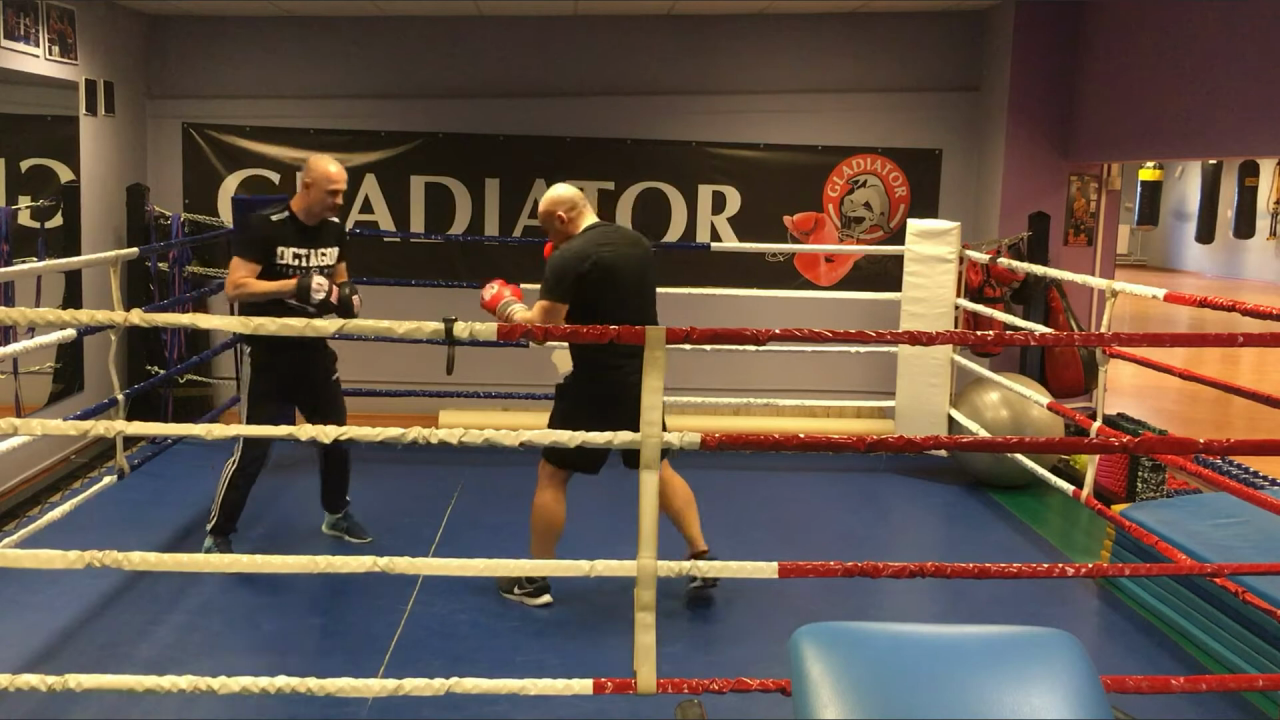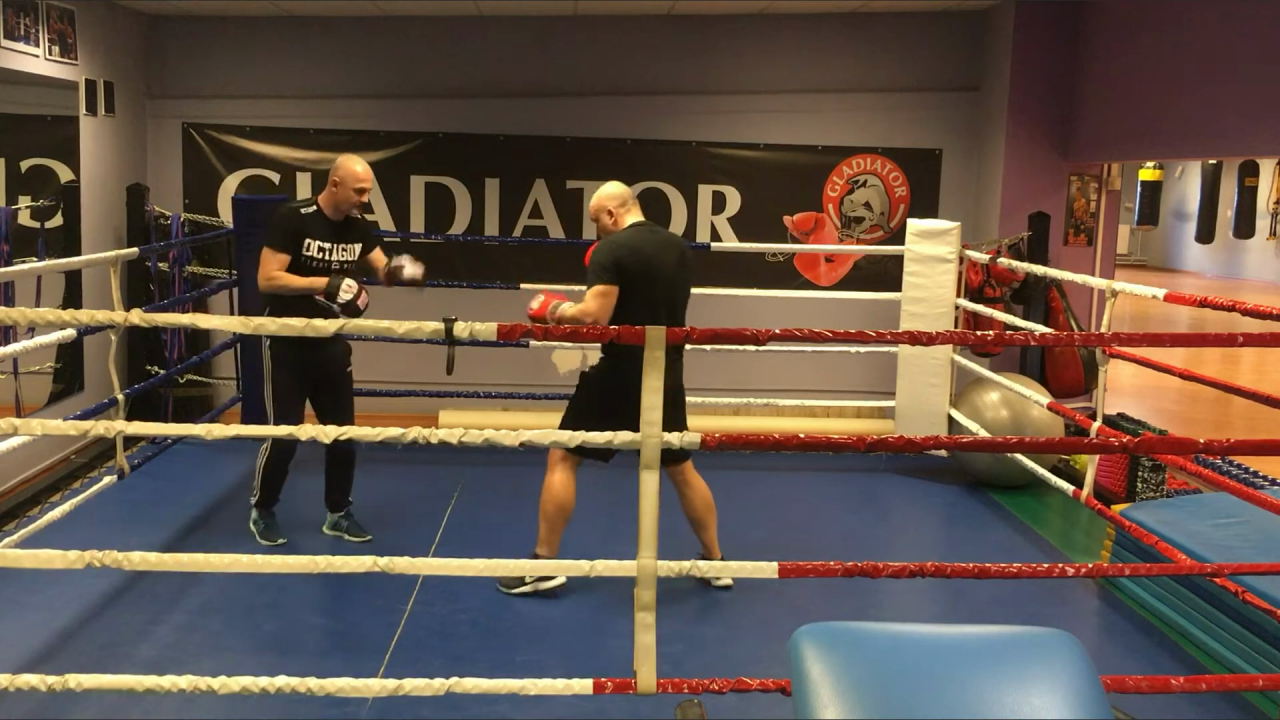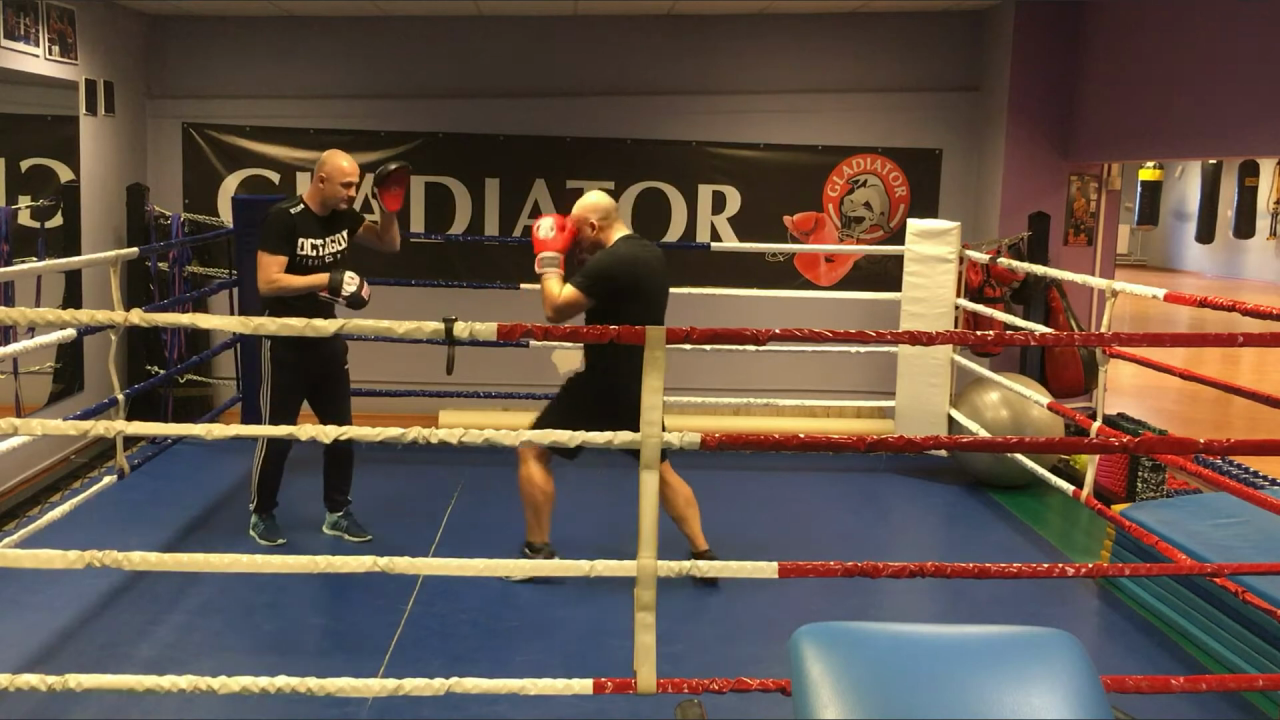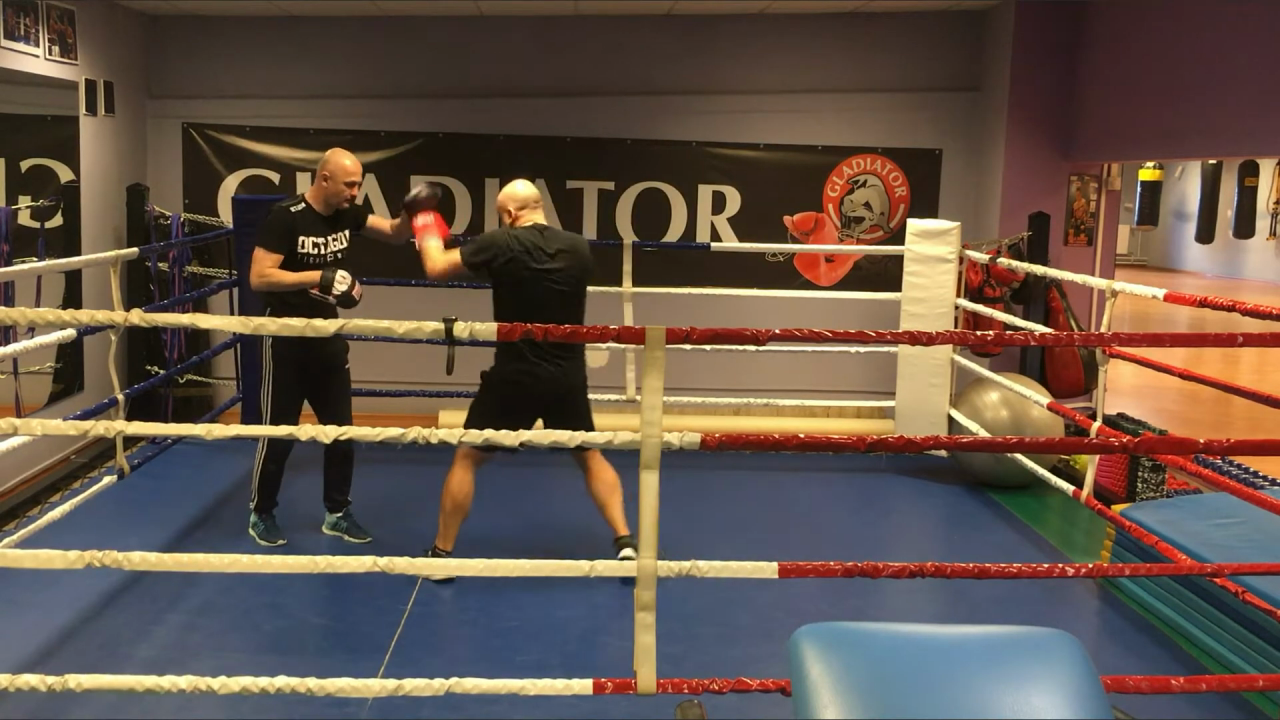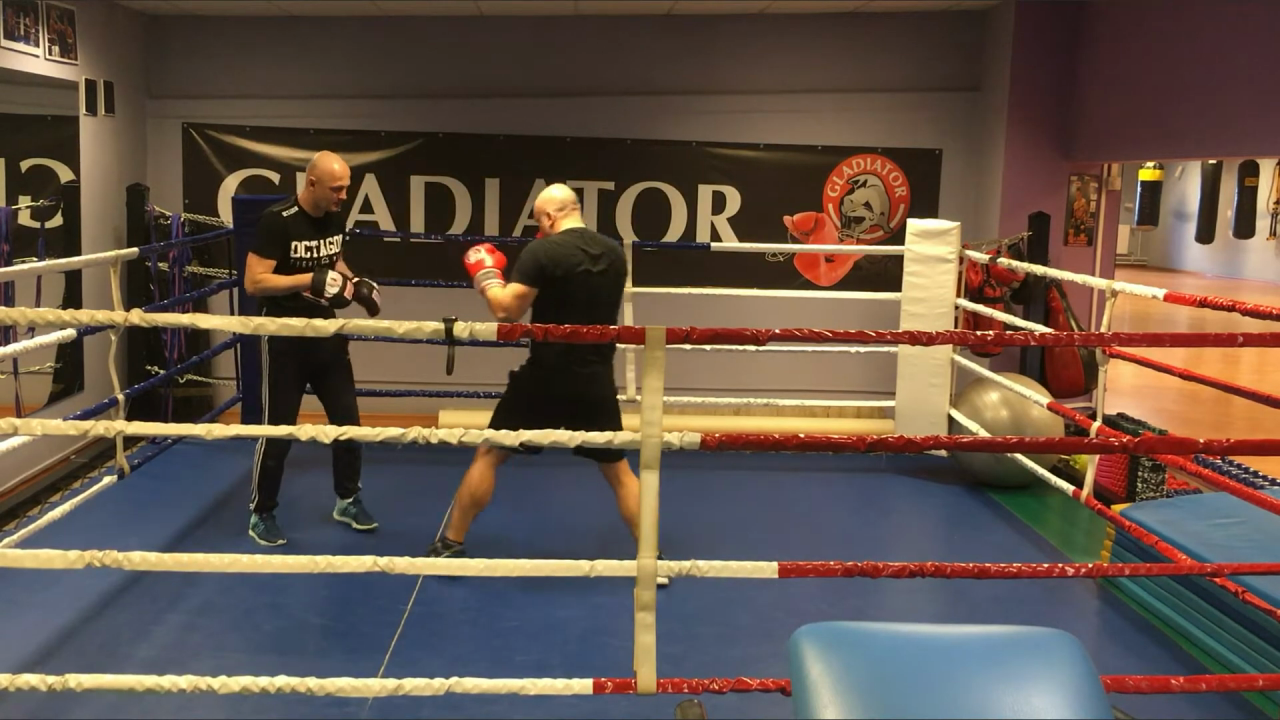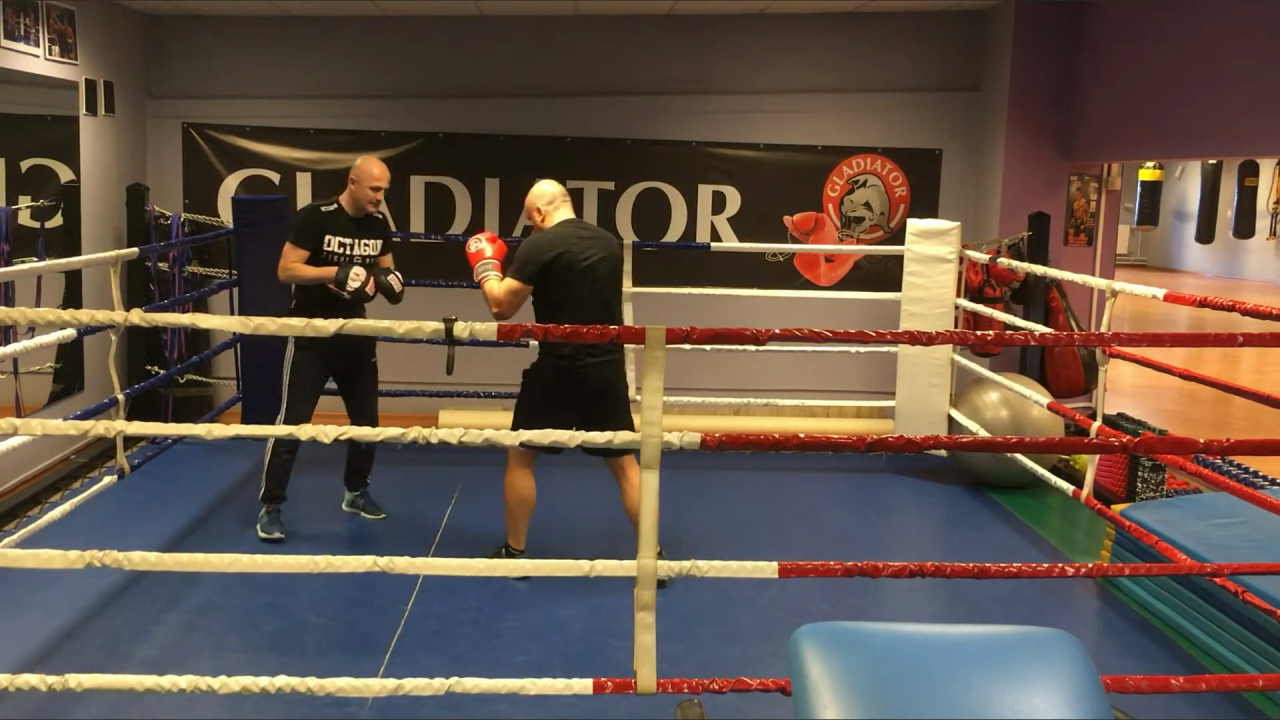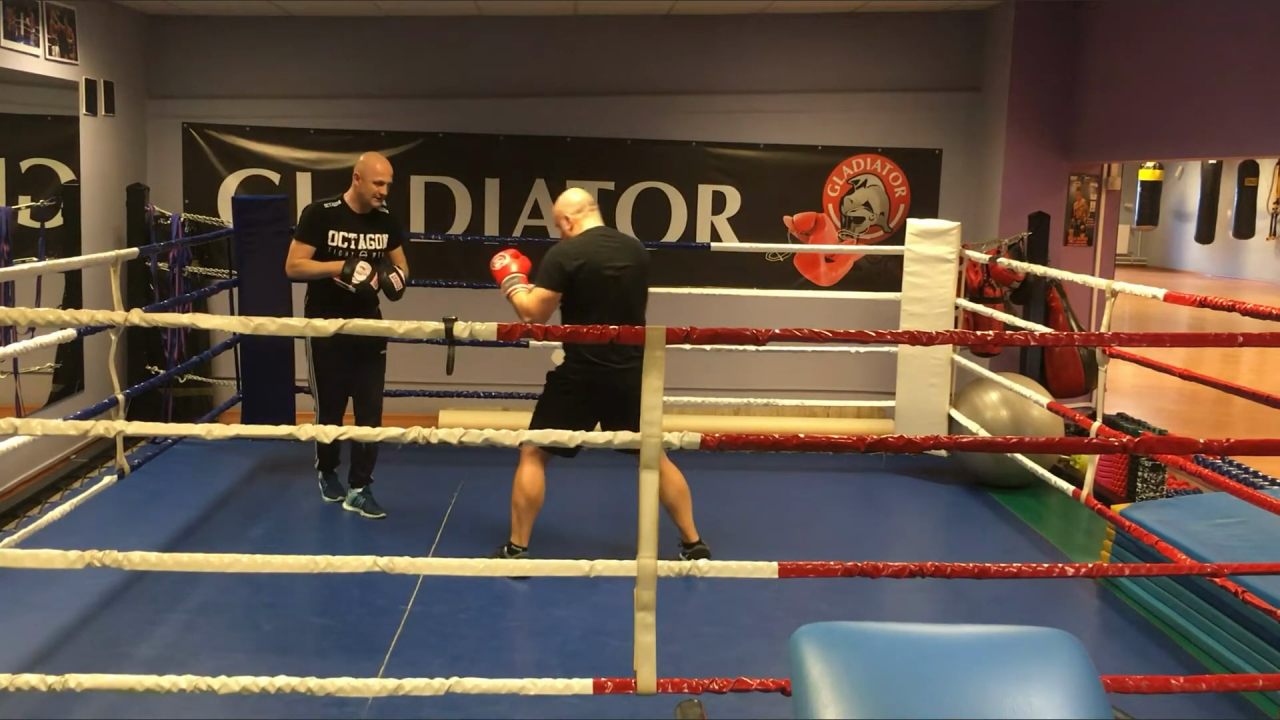
dt=0.4s
person 1, frame 1
left shoulder: (570, 258)
right shoulder: (638, 243)
left elbow: (543, 327)
left wrist: (508, 306)
left hip: (596, 385)
right hip: (643, 379)
left knee: (552, 476)
right knee: (659, 469)
left ankle: (534, 580)
right ankle: (700, 557)
person 1, frame 2
left shoulder: (614, 249)
right shoulder: (678, 247)
left elbow: (595, 317)
left wrist: (553, 309)
left hip: (620, 377)
right hip: (667, 377)
left knee: (563, 459)
right knee: (681, 469)
left ankle: (543, 565)
right ankle: (714, 562)
person 1, frame 3
left shoulder: (612, 261)
right shoulder: (650, 254)
left elbow: (555, 310)
left wrist: (548, 257)
right wrist: (573, 251)
left hip: (605, 382)
right hip: (644, 382)
left knee: (532, 452)
right knee: (659, 469)
left ankle: (538, 550)
right ankle: (703, 555)
person 1, frame 4
left shoulder: (501, 245)
right shoulder: (579, 247)
left elbow: (436, 268)
left wrist: (427, 232)
left hip: (514, 377)
right hip: (567, 377)
left knee: (466, 460)
right knee: (590, 458)
left ankle: (442, 555)
right ankle: (625, 542)
person 1, frame 5
left shoulder: (542, 252)
right shoulder: (615, 253)
left elbow: (507, 311)
left wrist: (485, 273)
left hip: (546, 377)
right hip: (596, 381)
left knee: (489, 455)
right knee: (618, 470)
left ankle: (451, 545)
person 1, frame 6
left shoulder: (540, 246)
right shoulder: (610, 243)
left elbow: (501, 307)
left wrist: (485, 266)
left hip: (558, 370)
right hip: (608, 369)
left knee: (521, 458)
right knee: (625, 463)
left ankle: (514, 553)
right ankle: (651, 555)
person 1, frame 7
left shoulder: (564, 254)
right shoulder: (637, 250)
left elbow: (535, 315)
left wrist: (511, 281)
left hip: (582, 376)
right hip: (630, 374)
left knee: (533, 455)
right knee: (654, 459)
left ankle: (517, 550)
right ankle: (694, 546)
person 2, frame 1
left shoulder: (333, 229)
right shoulder: (265, 227)
right elbow: (235, 288)
left wrist: (345, 294)
right wrist: (296, 286)
left hip: (314, 350)
right hip: (268, 355)
left knee: (336, 440)
right knee: (253, 450)
left ankle: (336, 515)
right ankle: (217, 535)
person 2, frame 2
left shoulder: (358, 227)
right shoulder: (293, 218)
left elbow: (383, 269)
right elbow: (267, 279)
left wrist: (397, 271)
right wrist: (326, 284)
left hip: (330, 342)
right hip: (288, 343)
left knee: (343, 434)
right knee: (285, 434)
left ankle: (338, 513)
right ankle: (262, 510)
person 2, frame 3
left shoulder: (344, 215)
right shoulder: (283, 218)
left elbow: (389, 245)
right elbow: (267, 283)
left wrist: (388, 206)
right wrist: (327, 279)
left hip: (327, 339)
right hip: (285, 344)
left knee: (341, 431)
right knee: (278, 434)
left ankle: (337, 512)
right ankle: (261, 514)
person 2, frame 4
left shoulder: (347, 214)
right shoulder: (285, 216)
left elbow: (396, 233)
right elbow: (259, 277)
left wrist: (413, 214)
right wrist: (318, 277)
left hip: (328, 339)
right hip: (286, 341)
left knee: (341, 431)
right knee: (280, 433)
left ankle: (337, 512)
right ankle: (261, 514)
person 2, frame 5
left shoulder: (335, 217)
right shoulder: (277, 221)
right elbow: (253, 282)
left wrist: (355, 284)
right wrist: (310, 280)
left hip: (327, 334)
right hip: (285, 340)
left knee: (347, 421)
right knee: (278, 432)
left ankle: (347, 500)
right ankle: (261, 514)
person 2, frame 6
left shoulder: (378, 223)
right shoulder: (315, 217)
left elbow: (383, 269)
right elbow: (286, 270)
left wrist: (388, 281)
right wrist: (336, 273)
left hip: (354, 334)
right hip: (311, 335)
left knee: (366, 421)
right knee: (292, 421)
left ankle: (356, 492)
right ankle: (270, 506)
person 2, frame 7
left shoulder: (386, 220)
right shoulder: (320, 214)
left elbow: (401, 265)
right elbow: (293, 267)
left wrist: (394, 276)
right wrist: (341, 267)
left knee: (370, 411)
right knee: (331, 410)
left ankle: (359, 489)
right ankle: (328, 473)
